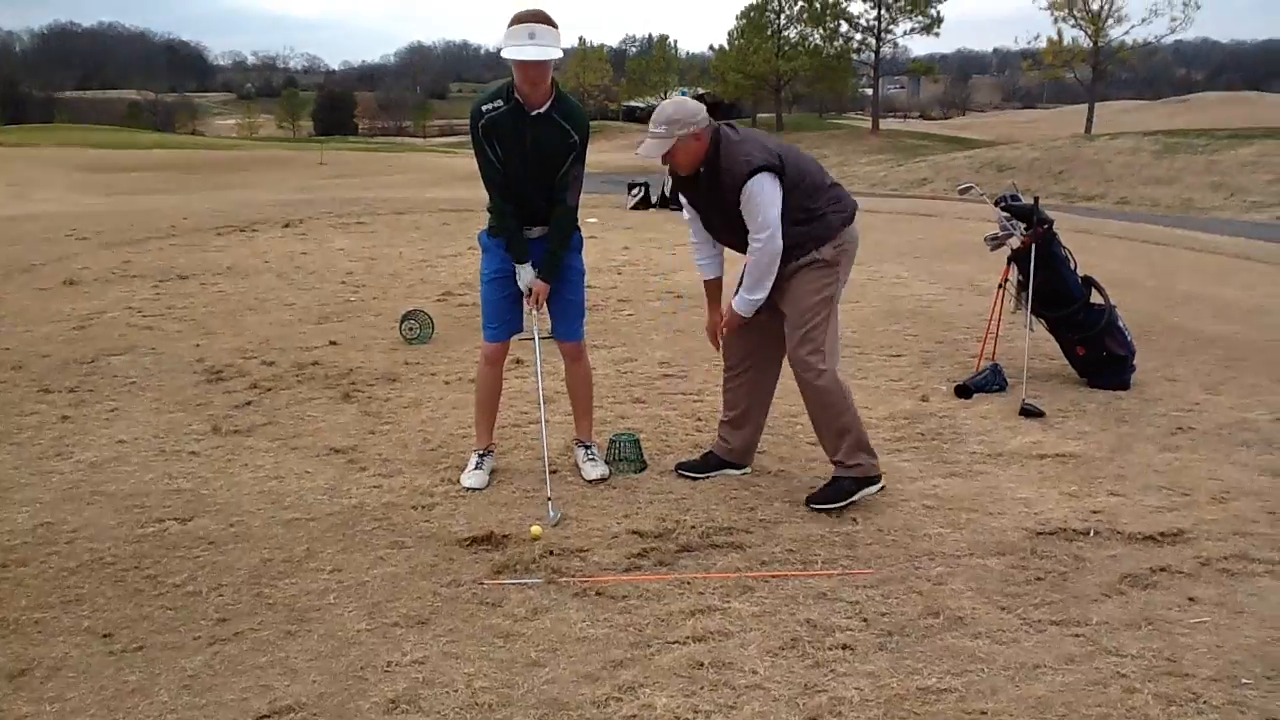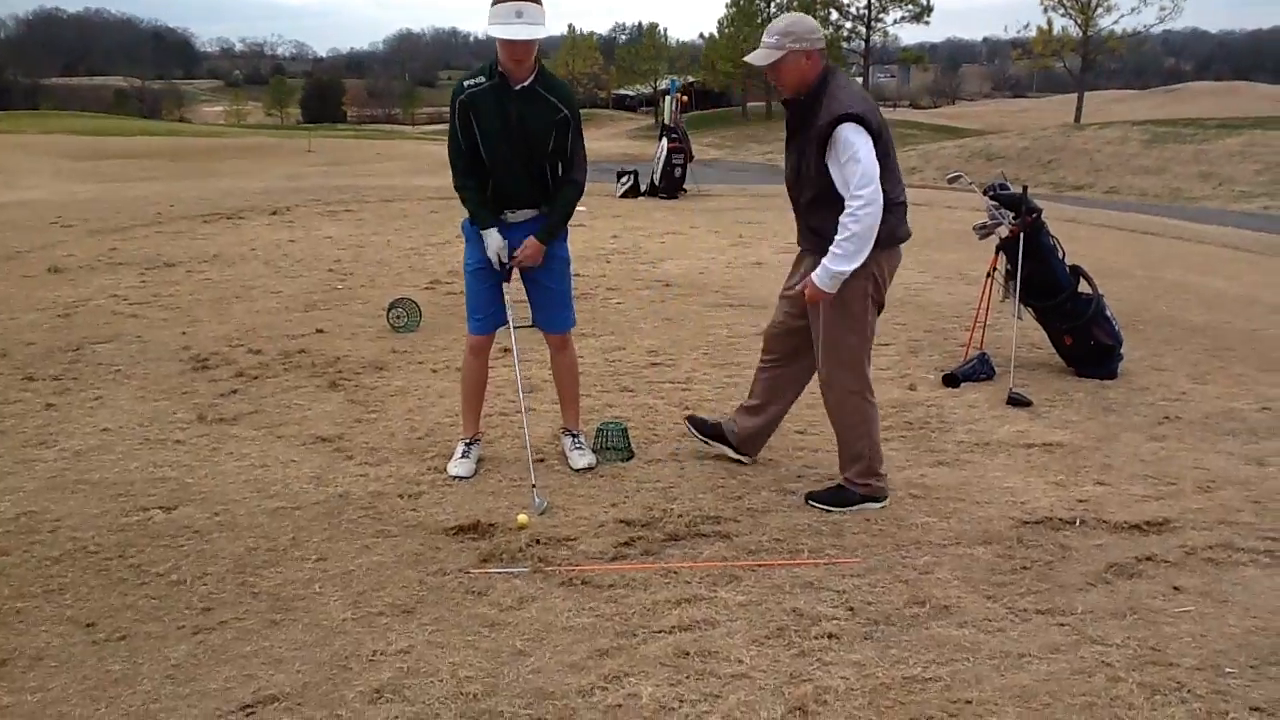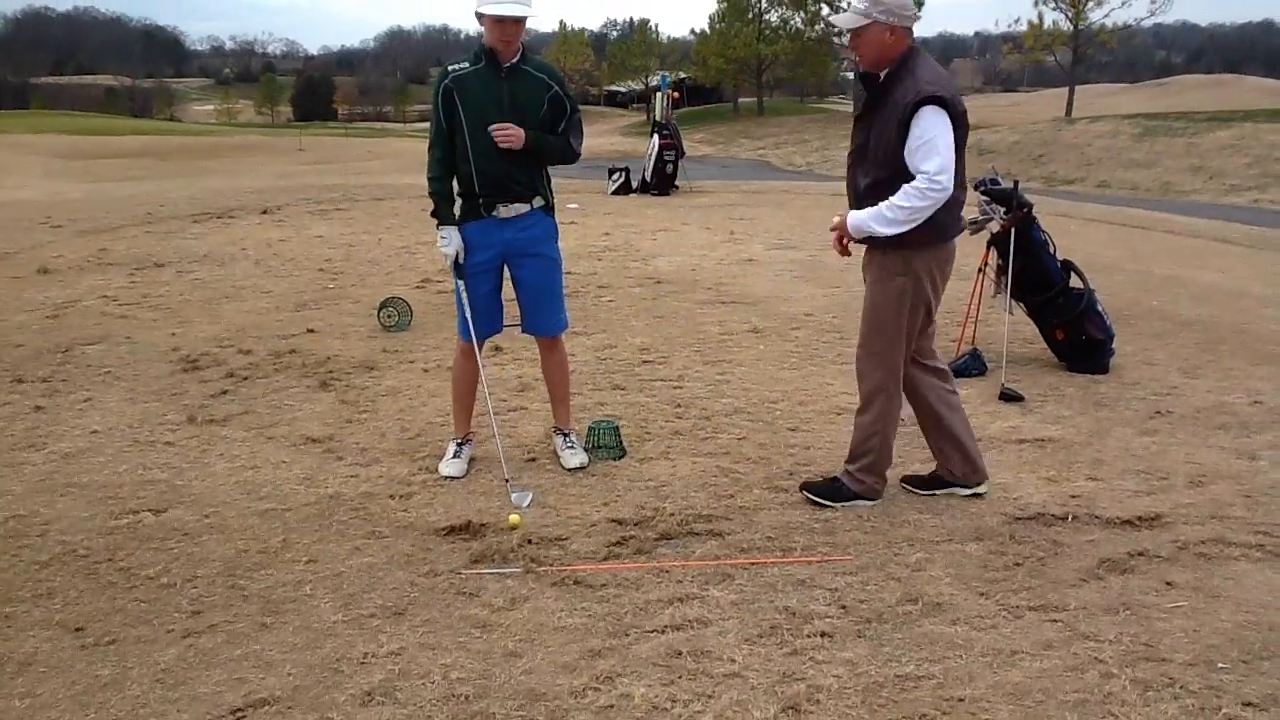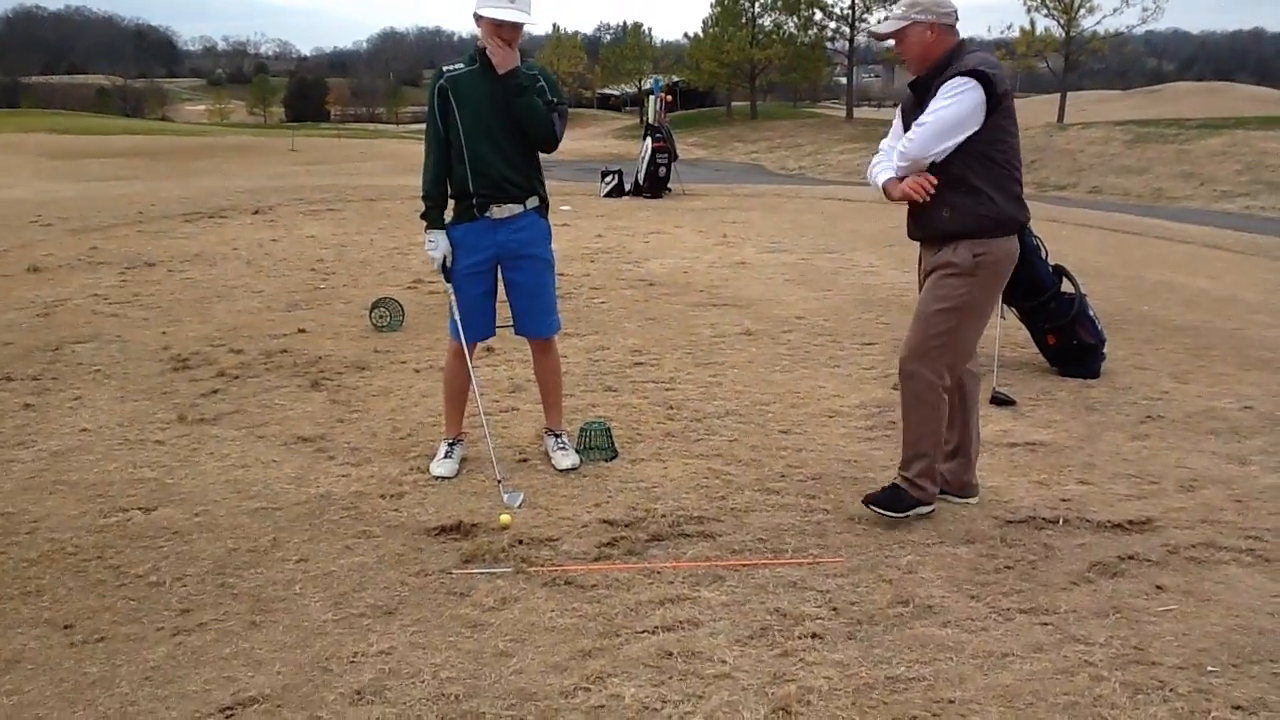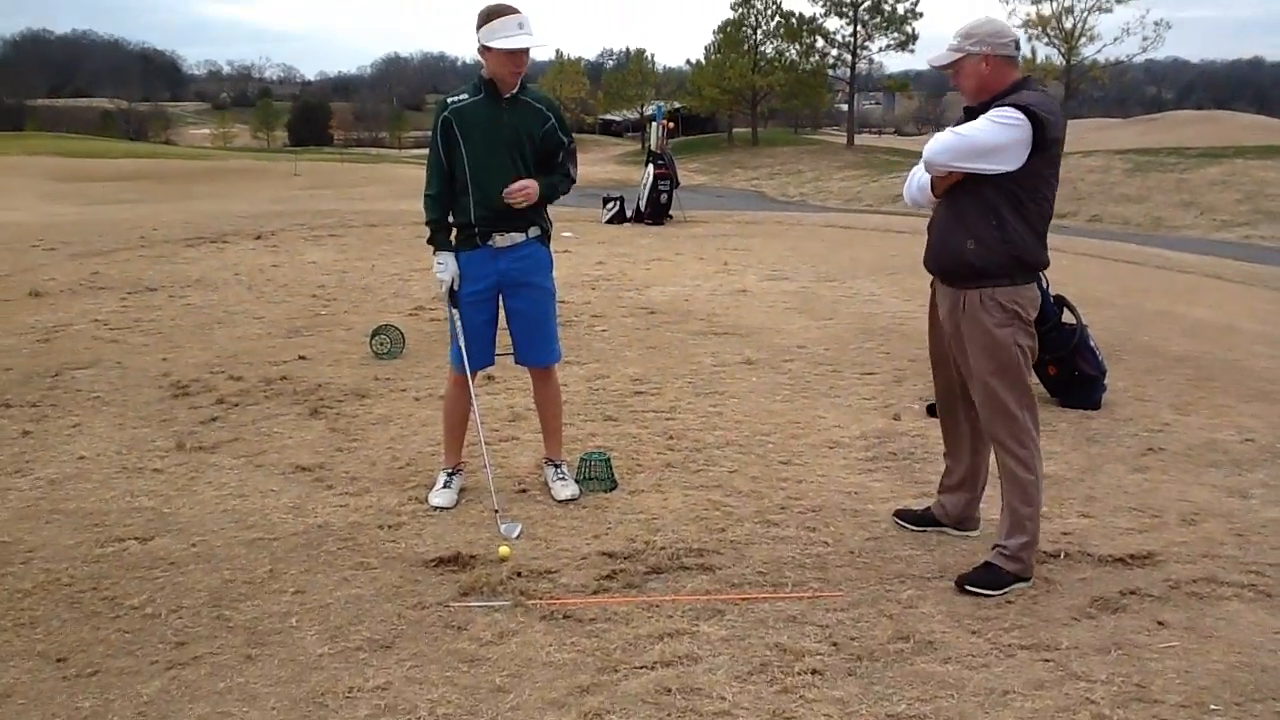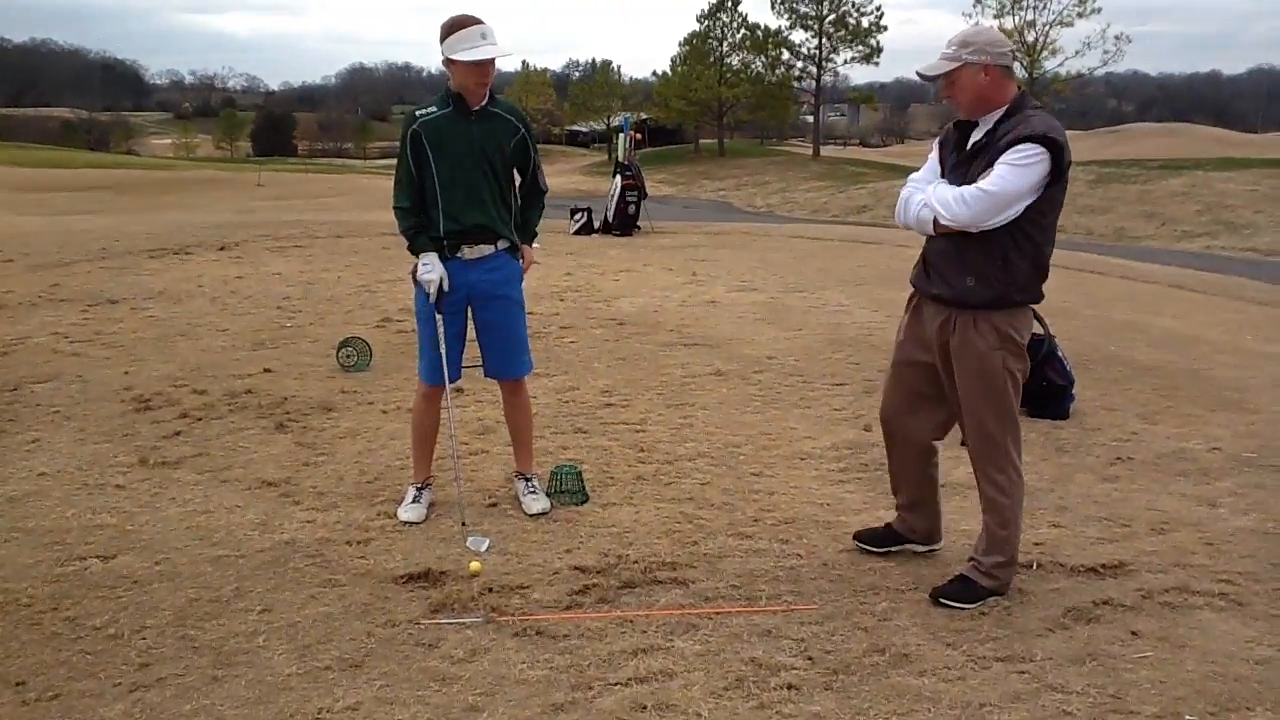
dt=0.4s
person 1, frame 1
left shoulder: (749, 168)
right shoulder: (688, 172)
left elbow: (767, 244)
right elbow: (704, 237)
left wrist: (742, 306)
right wrist: (715, 307)
left hip: (821, 247)
right hip: (777, 250)
left knee: (808, 357)
right knee: (743, 346)
left ankle: (858, 467)
right ankle: (733, 450)
person 1, frame 2
left shoulder: (843, 117)
right shoulder: (805, 101)
left elbow: (867, 202)
left wrist: (830, 276)
left hip: (858, 254)
right hip: (821, 247)
left knee: (841, 369)
right knee: (784, 338)
left ankle: (865, 483)
right ankle: (743, 433)
person 1, frame 3
left shoulder: (923, 97)
right shoulder: (884, 82)
left elbow: (935, 185)
left wrist: (860, 222)
right wrist: (856, 222)
left hip: (911, 249)
right hip: (887, 243)
left knee: (879, 364)
right knee: (914, 357)
left ankle: (862, 480)
right ankle: (961, 467)
person 1, frame 4
left shoulder: (972, 80)
right shoulder: (924, 90)
left elbow: (919, 147)
right elbow: (887, 155)
left wrist: (903, 166)
right wrist: (895, 181)
left hip: (977, 247)
right hip: (943, 242)
left knee: (922, 362)
right knee: (951, 363)
left ankle: (917, 484)
right ankle: (954, 475)
person 1, frame 5
left shoulder: (1024, 118)
right shoulder: (983, 119)
left elbow: (937, 154)
right elbow: (915, 186)
left wrist: (943, 168)
right wrist: (938, 182)
left hip: (997, 294)
right hip: (952, 285)
left knee: (1006, 419)
right knee: (956, 404)
left ankle: (1016, 553)
right ankle: (957, 506)
person 1, frame 6
left shoulder: (1036, 142)
right shoulder: (958, 134)
left elbow: (968, 207)
right elbow: (909, 205)
left wrist: (936, 199)
right wrist: (946, 213)
left hip: (990, 318)
right hip: (931, 303)
left knee: (991, 445)
right knee: (902, 417)
left ankle: (994, 567)
right ankle: (917, 524)
person 2, frame 1
left shoulder: (573, 119)
right shoulder: (486, 113)
left elbow: (566, 200)
right elbow: (499, 193)
left wrist: (547, 272)
right wrist: (520, 262)
left hip: (559, 241)
right hip: (505, 241)
left knee: (573, 346)
right knee: (493, 348)
left ankle: (585, 443)
right ankle: (483, 450)
person 2, frame 2
left shoulder: (559, 97)
right shoulder: (469, 93)
left elbow: (573, 175)
right elbow: (463, 170)
left wrist: (544, 238)
right wrist: (486, 228)
left hip: (544, 227)
right hip: (487, 229)
left knee: (559, 335)
right knee: (479, 339)
left ankle: (572, 432)
right ankle: (469, 439)
person 2, frame 3
left shoulder: (546, 79)
right shoulder: (454, 80)
left elbow: (571, 147)
right elbow: (440, 156)
left wrist: (530, 141)
right wrist: (445, 221)
left hip: (533, 222)
right hip: (475, 225)
left knee: (549, 334)
right knee: (470, 340)
left ankle: (563, 430)
right ankle: (461, 438)
person 2, frame 4
left shoulder: (537, 78)
right shoulder: (450, 81)
left elbow: (549, 139)
right elbow: (437, 156)
left wrist: (514, 78)
right wrist: (433, 225)
left hip: (527, 224)
right hip: (470, 226)
left knee: (542, 336)
right knee: (462, 341)
left ankle: (555, 432)
right ankle: (452, 439)
person 2, frame 5
left shoulder: (542, 110)
right shoulder: (454, 111)
left elbow: (566, 173)
right elbow: (438, 186)
left wrist: (540, 187)
right wrist: (441, 248)
left hip: (528, 251)
right hip: (472, 254)
left knee: (542, 364)
right knee: (462, 368)
left ankle: (554, 462)
right ankle: (451, 468)
person 2, frame 6
left shoulder: (510, 121)
right shoulder: (422, 124)
left elbow: (533, 184)
right elbow: (406, 200)
left wrist: (526, 239)
right wrist: (424, 253)
left hip: (499, 265)
right hip: (442, 267)
left knee: (513, 378)
right knee: (432, 383)
left ankle: (525, 475)
right ankle: (420, 482)
